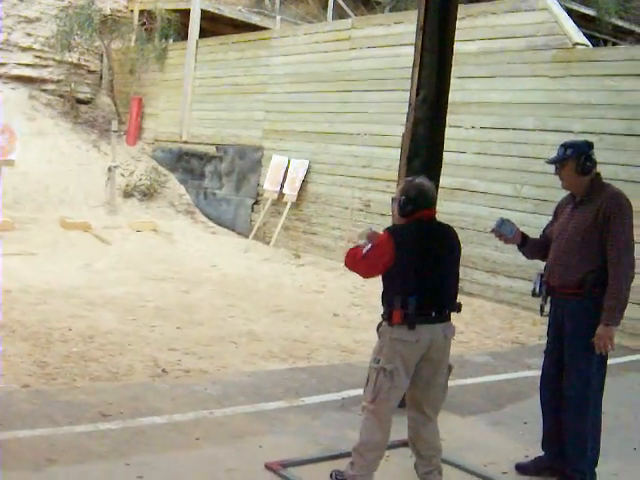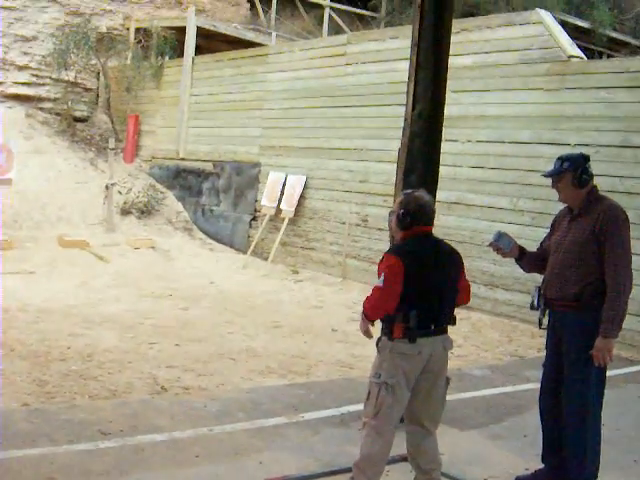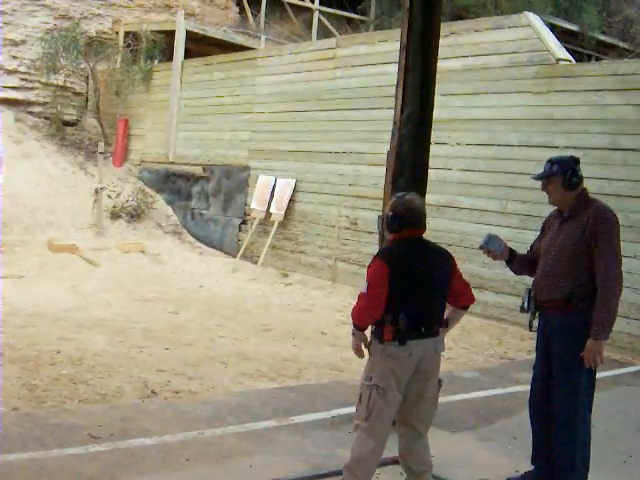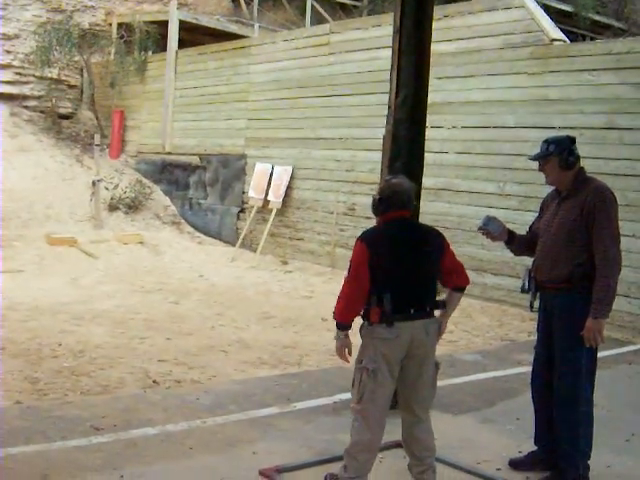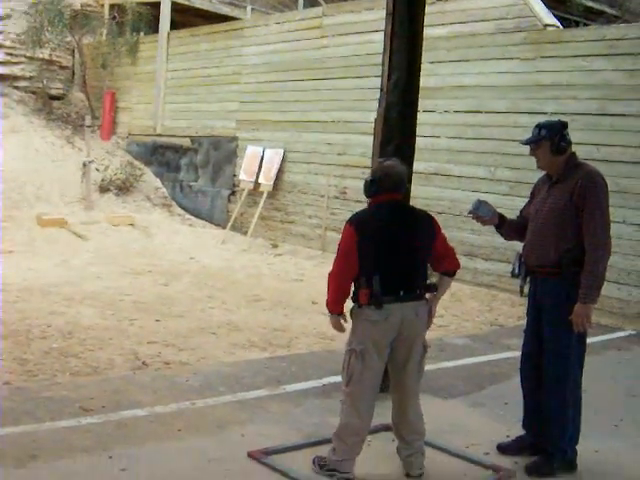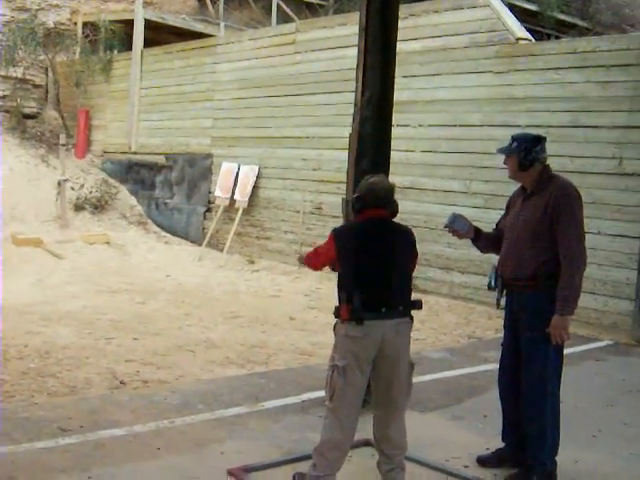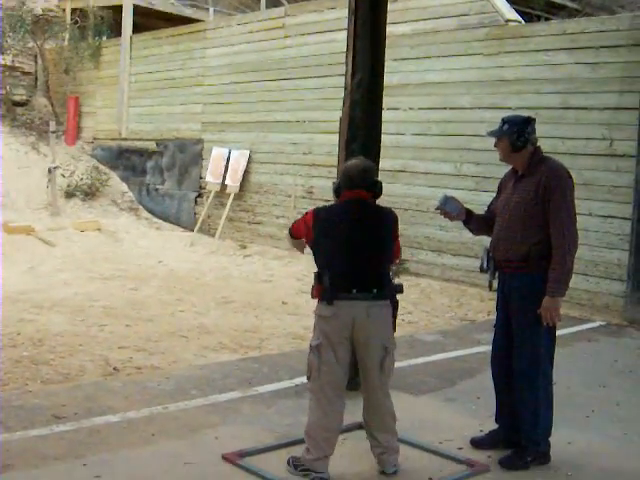
dt=0.4s
person 1, frame 1
left shoulder: (612, 202)
right shoulder: (566, 204)
left elbow: (621, 267)
right elbow: (547, 249)
left wrist: (609, 321)
right wrist: (521, 241)
left hip: (588, 308)
right hip: (559, 304)
left knee: (581, 392)
right knee: (551, 386)
person 1, frame 2
left shoulder: (609, 215)
right shoulder: (564, 216)
left elbow: (619, 279)
right elbow: (544, 262)
left wrist: (608, 333)
right wrist: (518, 254)
left hip: (587, 320)
right hip: (558, 317)
left knee: (580, 404)
right knee: (550, 398)
person 1, frame 3
left shoulder: (599, 217)
right shoulder: (554, 219)
left elbow: (609, 281)
right elbow: (535, 264)
left wrist: (598, 335)
right wrist: (508, 256)
left hip: (577, 322)
right hip: (548, 320)
left knee: (570, 406)
right knee: (541, 401)
person 1, frame 4
left shoulder: (597, 196)
right shoulder: (552, 199)
left elbow: (608, 261)
right elbow: (534, 244)
left wrist: (598, 314)
right wrist: (507, 237)
left hip: (577, 302)
right hip: (549, 300)
left knee: (573, 387)
right knee: (543, 382)
right ankle: (548, 451)
person 1, frame 5
left shoulder: (587, 181)
right shoulder: (543, 184)
left elbow: (598, 246)
right elbow: (525, 230)
left wrist: (586, 298)
right wrist: (498, 222)
left hip: (566, 287)
right hip: (539, 284)
left knee: (561, 371)
right knee: (532, 366)
right ankle: (535, 436)
person 1, frame 6
left shoulder: (561, 194)
right shoulder: (518, 196)
left elbow: (573, 258)
right elbow: (501, 242)
left wrist: (563, 311)
right wrist: (474, 235)
left hip: (543, 299)
right hip: (515, 297)
left knee: (539, 383)
right knee: (510, 378)
right ankle: (515, 448)
person 1, frame 7
left shoulder: (553, 175)
right shoulder: (510, 178)
left elbow: (565, 239)
right elbow: (493, 224)
left wrist: (554, 293)
right wrist: (465, 216)
left hip: (535, 281)
right hip: (508, 279)
left knee: (532, 364)
right knee: (503, 359)
left ankle: (536, 444)
right ankle: (509, 429)
person 2, frame 1
left shoulder: (395, 238)
right shoulder: (449, 237)
left elbow: (360, 263)
left wrist: (367, 245)
left hip: (403, 332)
right hip: (440, 330)
left knee: (379, 407)
right knee: (426, 408)
person 2, frame 2
left shoulder: (398, 255)
right shoulder: (450, 255)
left elbow: (381, 302)
right elbow: (462, 295)
left wrist: (366, 316)
left hip: (402, 346)
right hip: (438, 343)
left knee: (380, 421)
right knee: (424, 421)
person 2, frame 3
left shoulder: (387, 257)
right shoulder: (442, 257)
left elbow: (369, 305)
right elbow: (463, 299)
left wrist: (358, 332)
left hip: (393, 348)
right hip: (429, 347)
left knee: (372, 424)
right knee: (416, 423)
person 2, frame 4
left shoulder: (370, 240)
right shoulder: (433, 238)
left elbow: (353, 291)
right elbow: (458, 281)
left wrist: (342, 331)
right wrist: (443, 318)
left hip: (384, 331)
right hip: (424, 328)
left knee: (369, 408)
right knee: (418, 406)
person 2, frame 5
left shoulder: (360, 222)
right shoulder: (424, 221)
left elbow: (342, 271)
right elbow: (449, 266)
left wrist: (334, 310)
right wrist: (432, 299)
left hip: (375, 313)
right hip: (415, 311)
left knee: (359, 391)
right knee: (408, 389)
person 2, frame 6
left shoulder: (344, 236)
right shoulder: (406, 237)
left elbow: (320, 257)
left wrist: (305, 258)
left hip: (358, 328)
right hip: (398, 326)
left knee: (342, 406)
right knee: (392, 404)
person 2, frame 7
left shoulder: (321, 217)
right shoulder: (387, 219)
left elbow: (297, 232)
left wrist: (305, 244)
left hip: (333, 309)
right hip: (375, 309)
left knee: (326, 389)
right knee: (377, 387)
